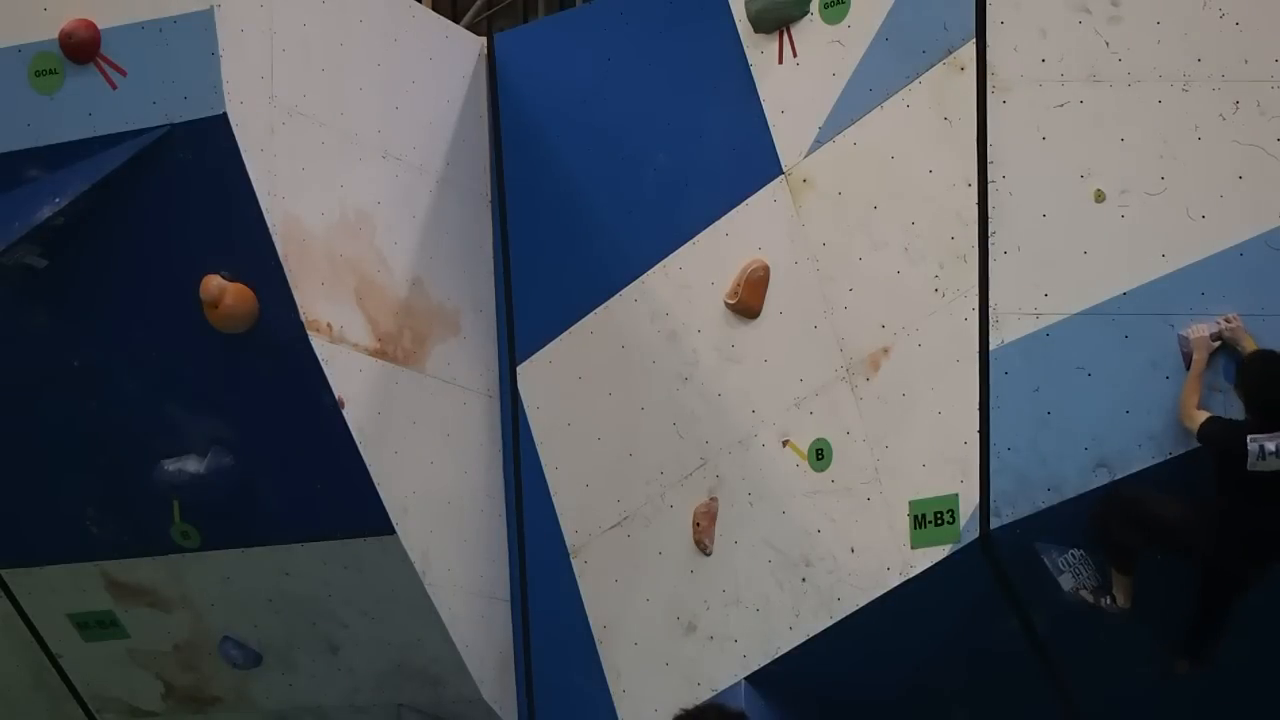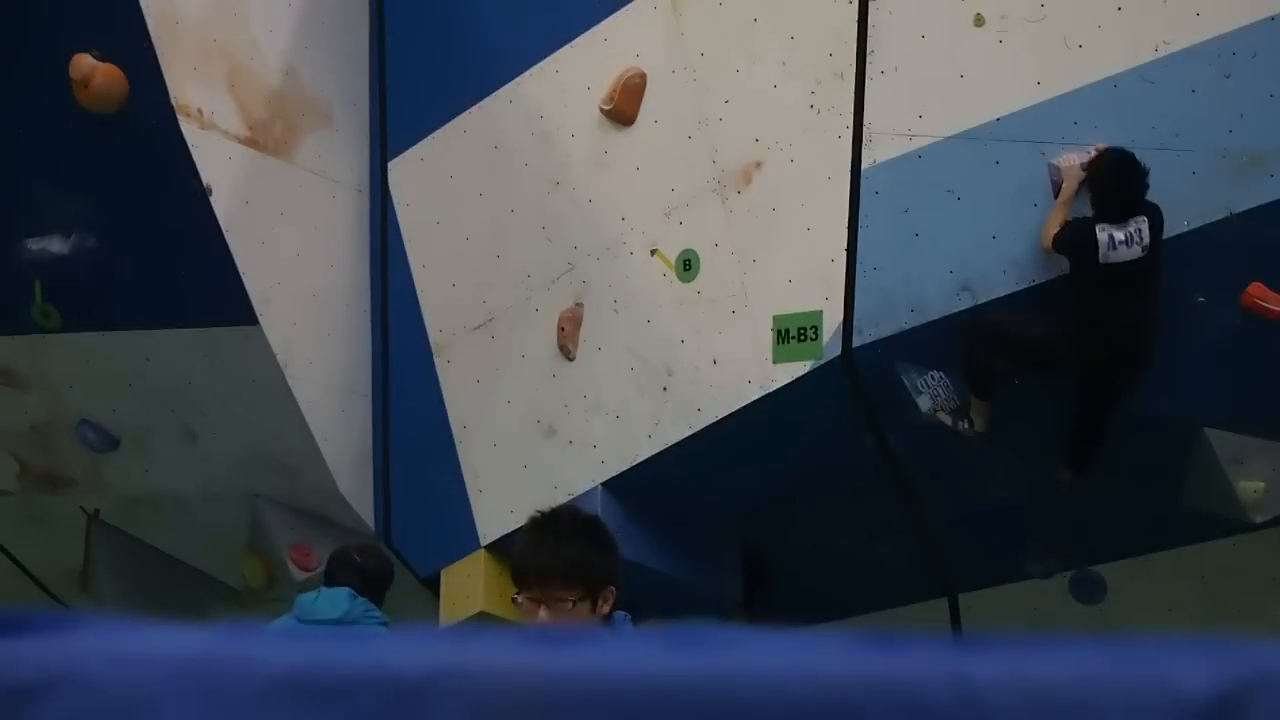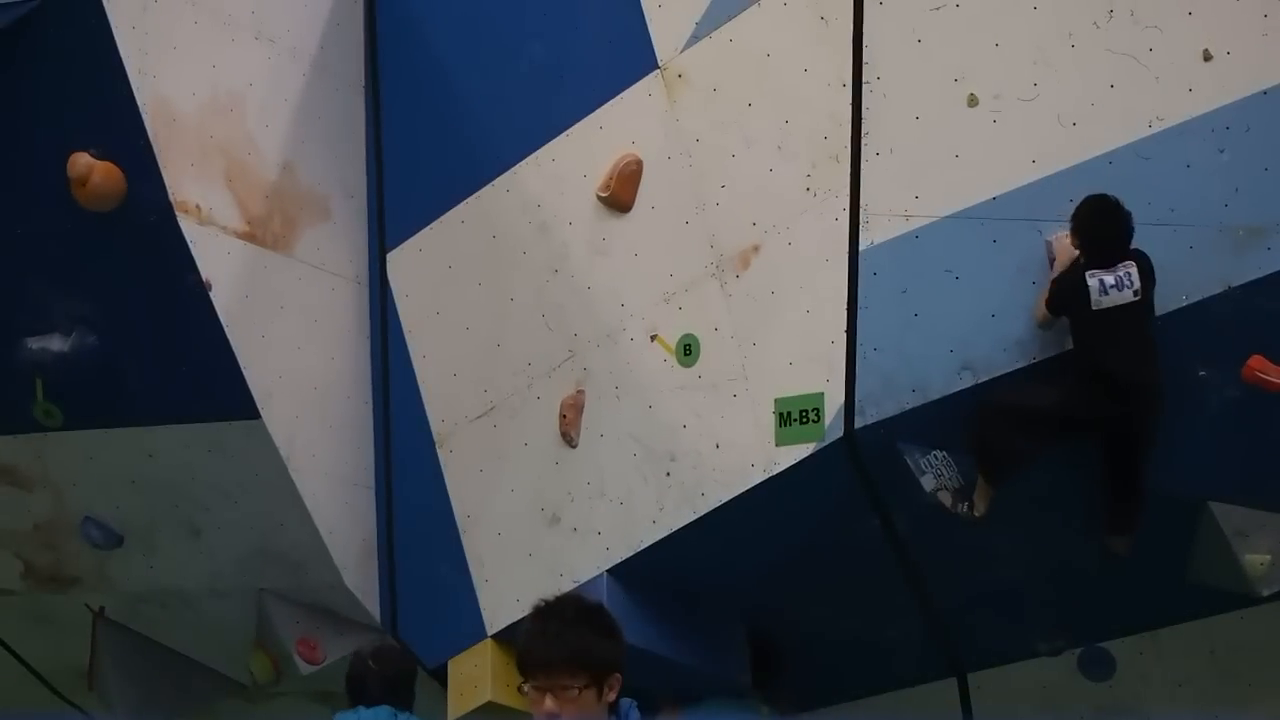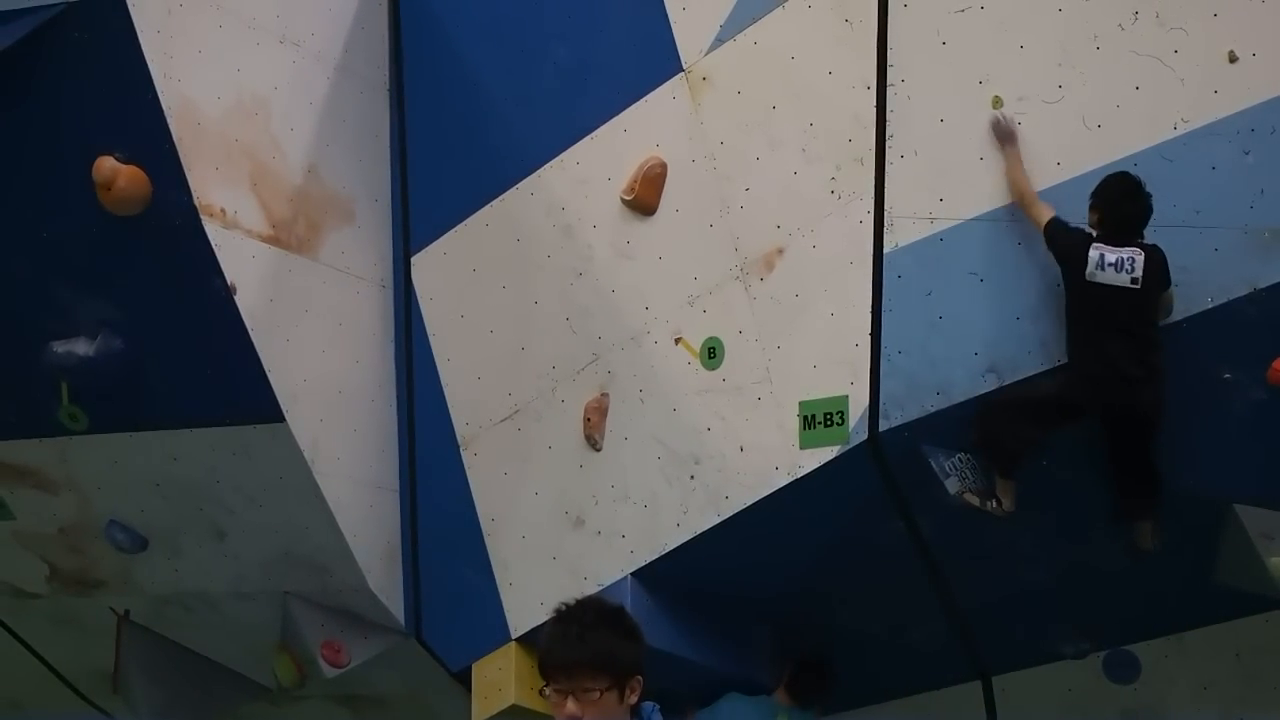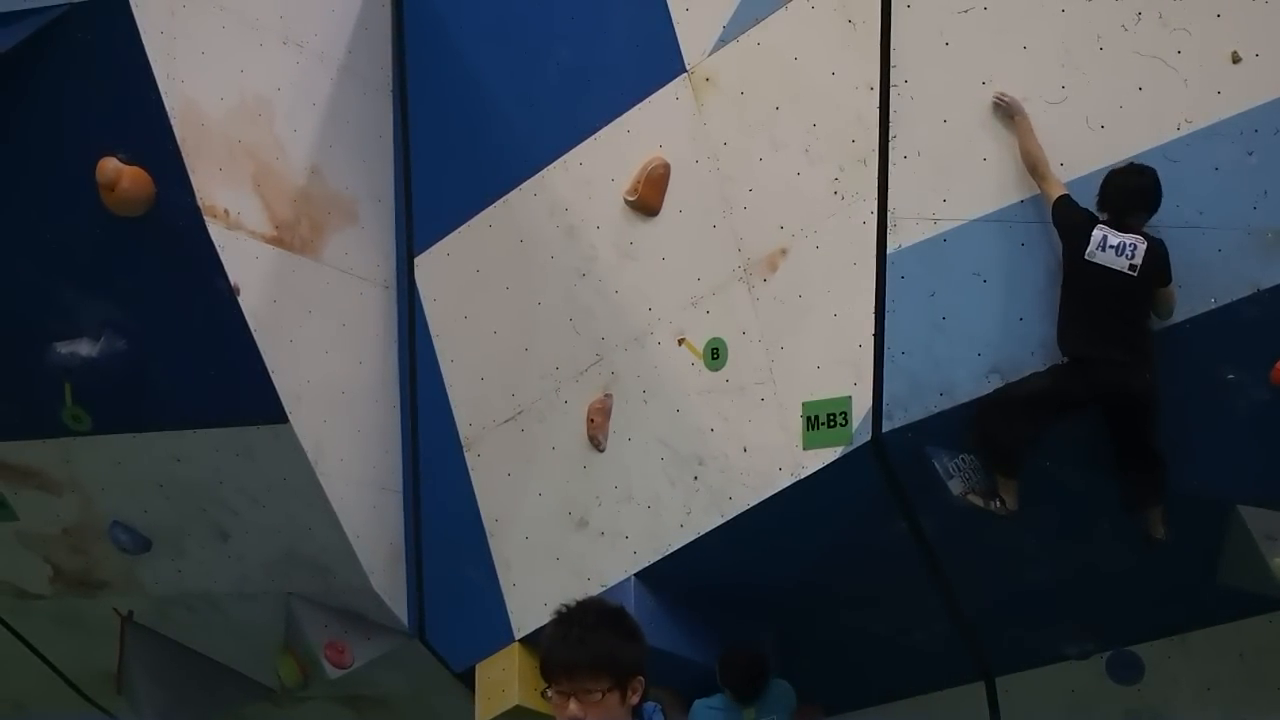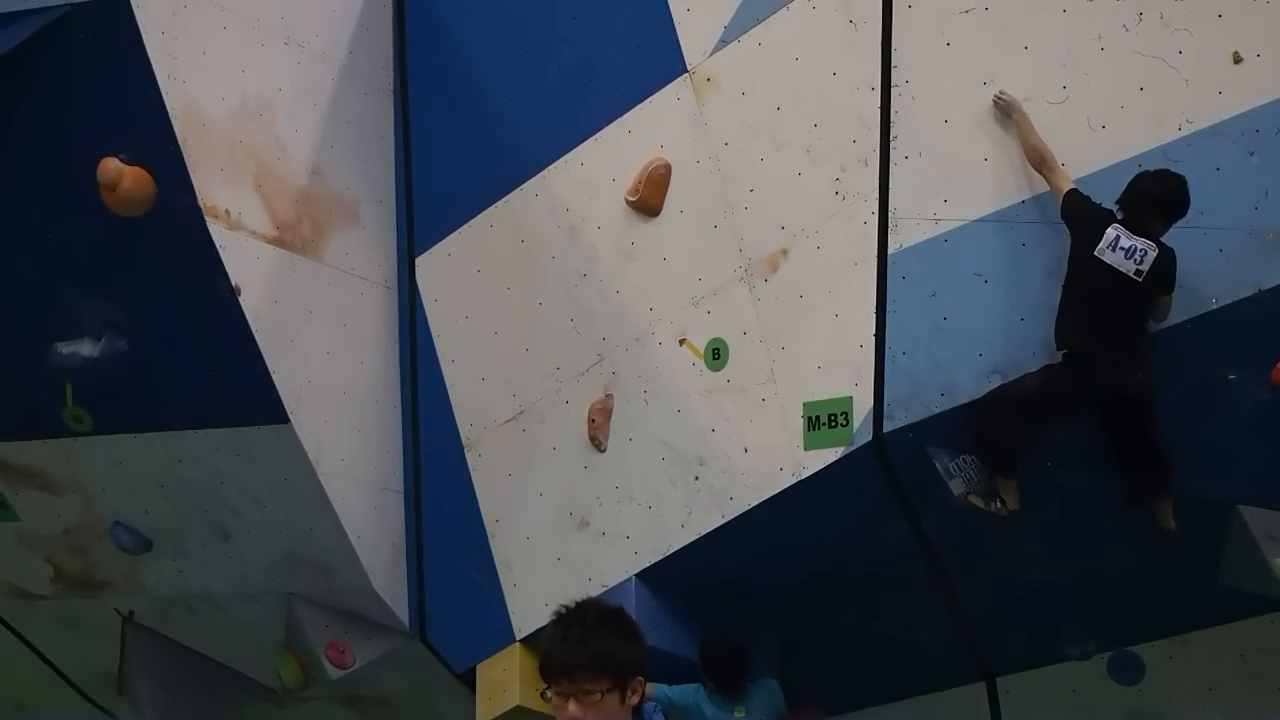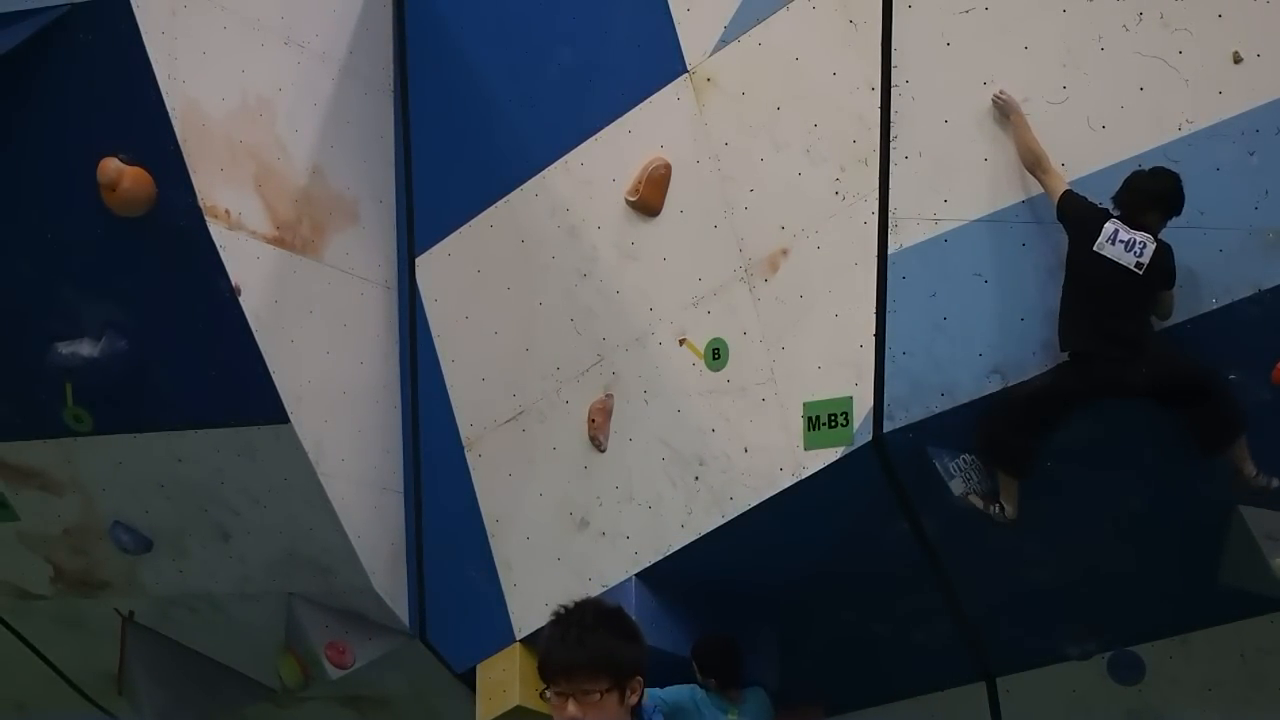
dt=0.7s
person 1, frame 1
left shoulder: (1229, 437)
left elbow: (1188, 411)
left wrist: (1200, 356)
right wrist: (1244, 342)
left hip: (1217, 537)
left knee: (1118, 508)
right knee: (1217, 596)
left ankle: (1121, 596)
right ankle: (1190, 658)
person 1, frame 2
left shoulder: (1084, 233)
right shoulder: (1152, 217)
left elbow: (1048, 239)
left wrist: (1068, 188)
right wrist: (1114, 167)
left hip: (1084, 345)
right hip: (1134, 354)
left knee: (984, 333)
right knee: (1096, 409)
left ankle: (978, 421)
right ankle: (1072, 470)
person 1, frame 3
left shoulder: (1072, 281)
right shoulder: (1142, 265)
left elbow: (1043, 319)
left wrist: (1060, 263)
left hip: (1090, 397)
right hip: (1143, 399)
left knee: (998, 415)
right knee: (1126, 469)
left ankle: (981, 501)
right ankle: (1120, 535)
person 1, frame 4
left shoulder: (1076, 249)
right shoulder: (1154, 259)
left elbow: (1025, 200)
right elbow: (1165, 312)
left wrist: (1010, 145)
left hip: (1088, 382)
right hip: (1143, 389)
left knee: (1000, 413)
right knee: (1136, 460)
left ankle: (1004, 500)
right ankle: (1144, 530)
person 1, frame 5
left shoulder: (1080, 229)
right shoulder: (1154, 252)
left elbow: (1040, 171)
right elbow: (1165, 310)
left wrist: (1019, 118)
left hip: (1083, 371)
right hip: (1135, 376)
left knee: (998, 412)
right knee: (1140, 450)
left ankle: (1007, 498)
right ankle: (1155, 526)
person 1, frame 6
left shoulder: (1093, 224)
right shoulder: (1163, 259)
left elbow: (1046, 165)
right elbow: (1160, 315)
left wrist: (1017, 115)
left hip: (1081, 368)
right hip: (1132, 375)
left knee: (995, 413)
right knee: (1143, 449)
left ankle: (1008, 499)
right ankle: (1167, 522)
person 1, frame 7
left shoulder: (1088, 222)
right shoulder: (1160, 253)
left elbow: (1039, 167)
right elbow: (1163, 311)
left wrist: (1015, 114)
left hip: (1087, 367)
right hip: (1143, 364)
left knee: (1009, 417)
right knee: (1209, 388)
left ankle: (1006, 504)
